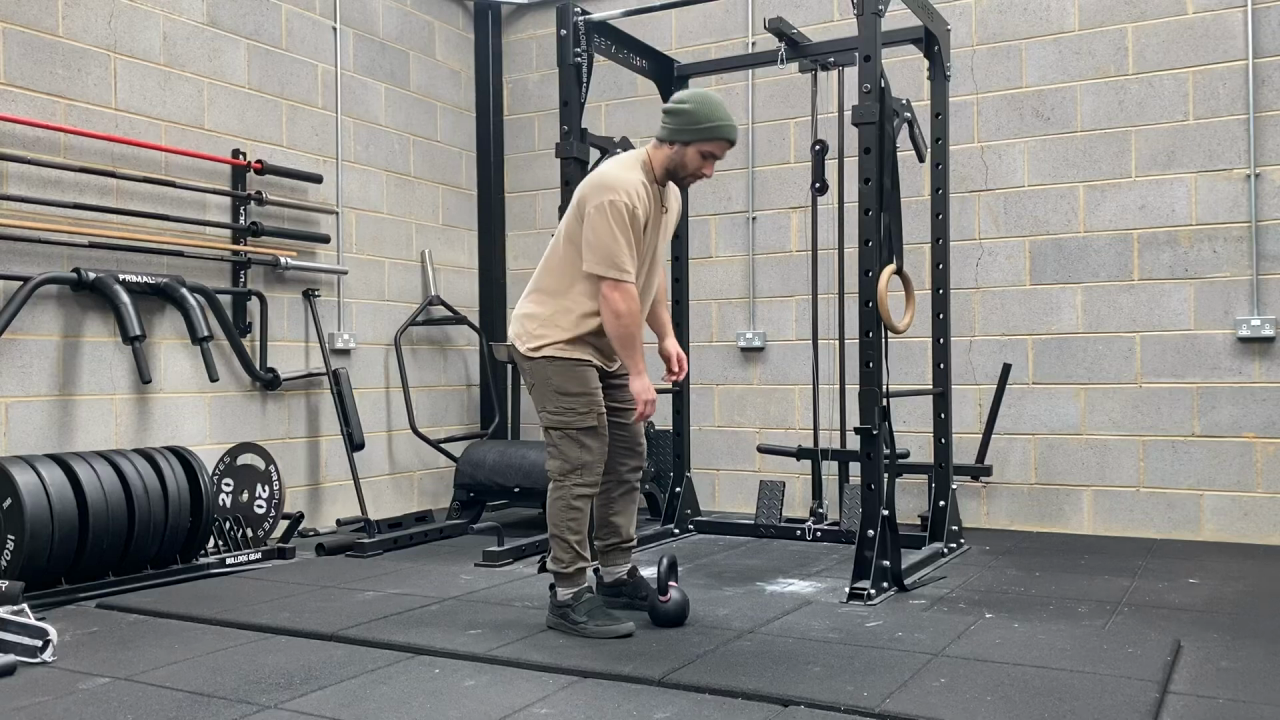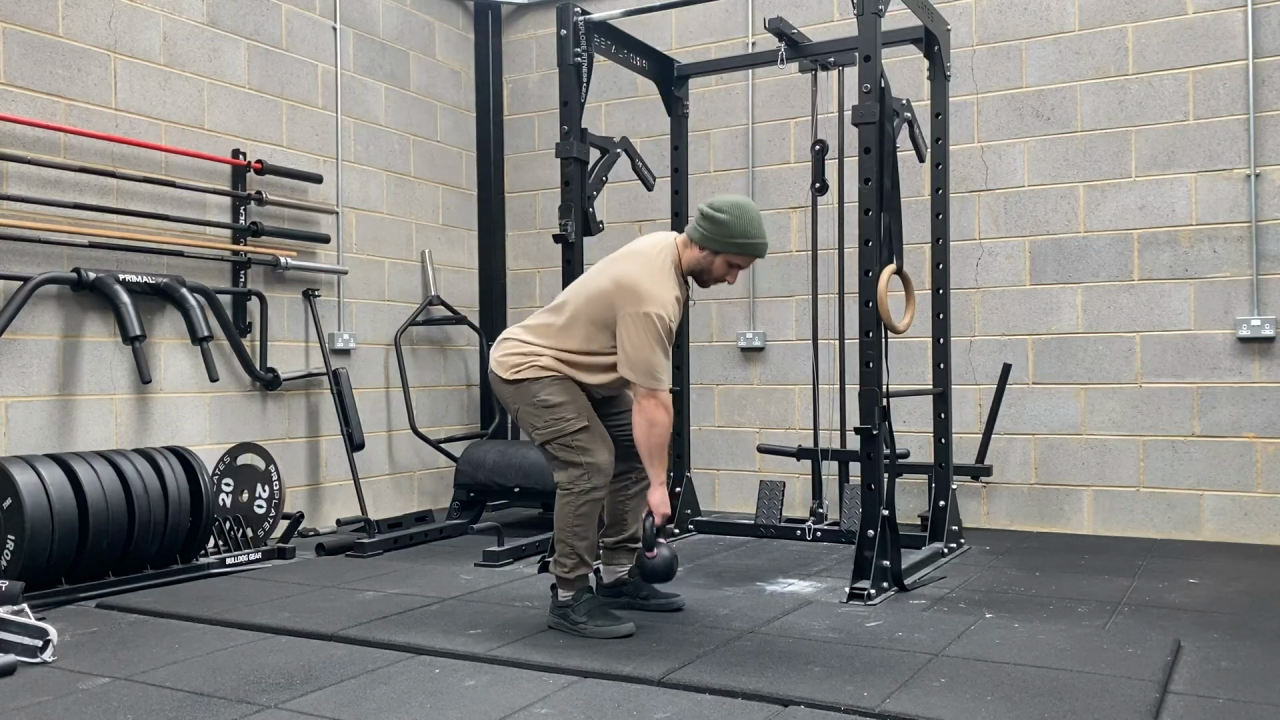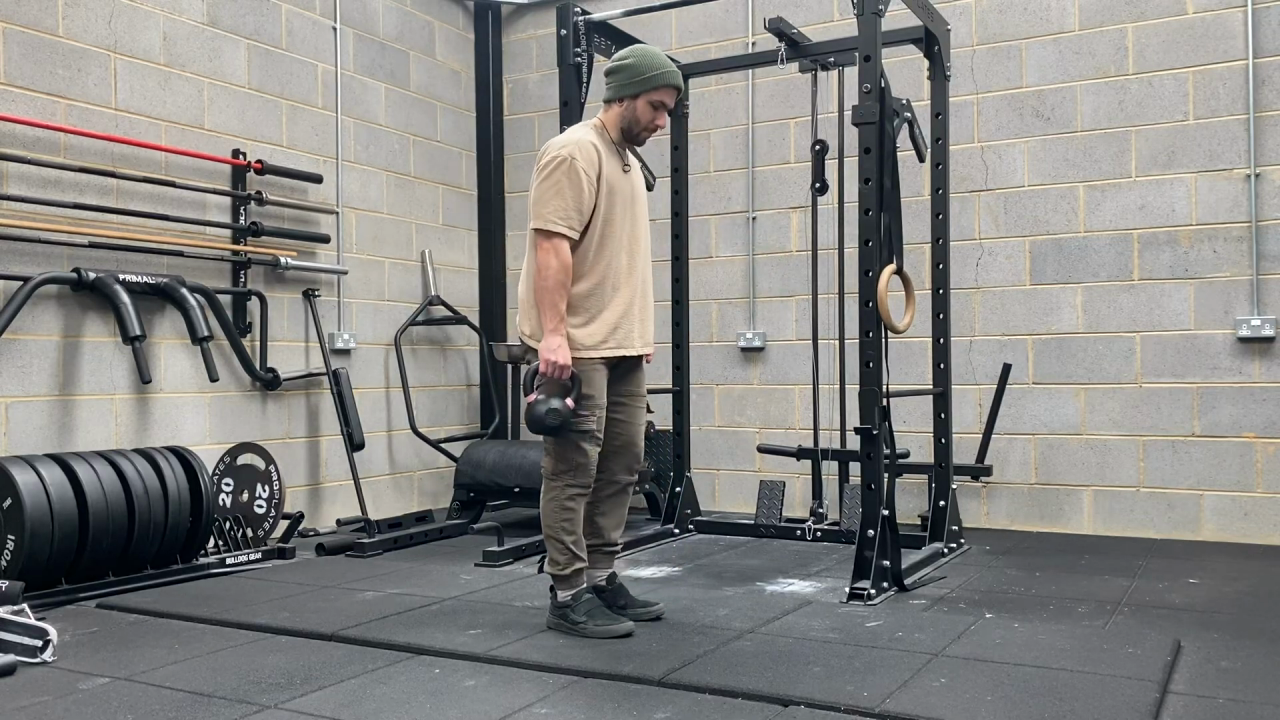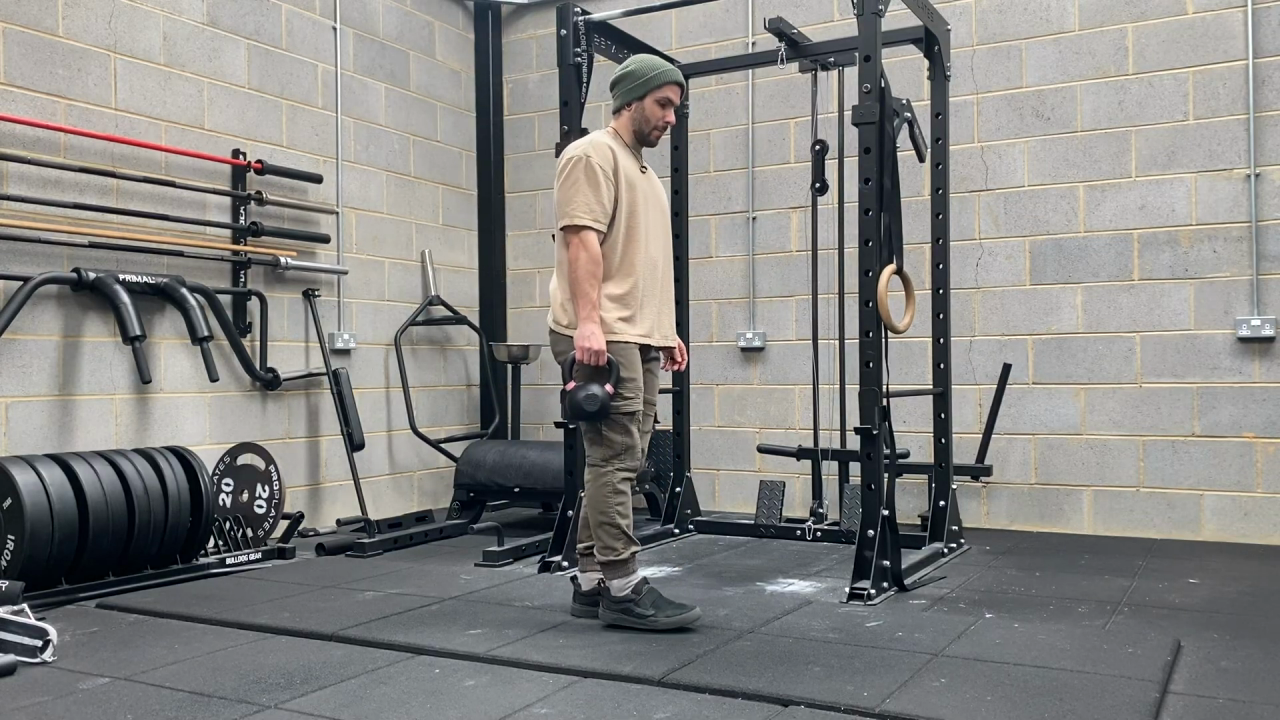
dt=1s
person 1, frame 1
left shoulder: (667, 191)
right shoulder: (619, 188)
right elbow: (615, 292)
left wrist: (666, 335)
right wrist: (638, 373)
left hip: (603, 345)
right hip: (557, 340)
left knee: (627, 459)
right knee: (580, 464)
left ankle: (617, 575)
right ankle: (568, 595)
person 1, frame 2
left shoulder: (669, 247)
right shoulder: (653, 297)
right elbow: (652, 401)
right wrist: (659, 487)
left hip: (572, 365)
right hip: (526, 367)
left knee: (636, 455)
right knee: (589, 465)
left ankle: (618, 576)
right ankle: (569, 596)
person 1, frame 3
left shoulder: (626, 161)
right shoulder: (575, 153)
right elbow: (553, 247)
left wrist: (636, 331)
right wrist: (553, 334)
left hip: (622, 345)
right hip: (574, 346)
left knee: (622, 465)
right knee: (573, 469)
left ankle: (598, 578)
right ankle: (568, 595)
person 1, frame 4
left shoulder: (642, 170)
right shoulder: (593, 155)
right elbow: (582, 242)
left wrist: (664, 330)
right wrist: (589, 323)
left hip: (635, 336)
right hip: (601, 335)
left knee: (621, 459)
right knee: (615, 457)
left ankle: (591, 580)
right ankle: (623, 587)
